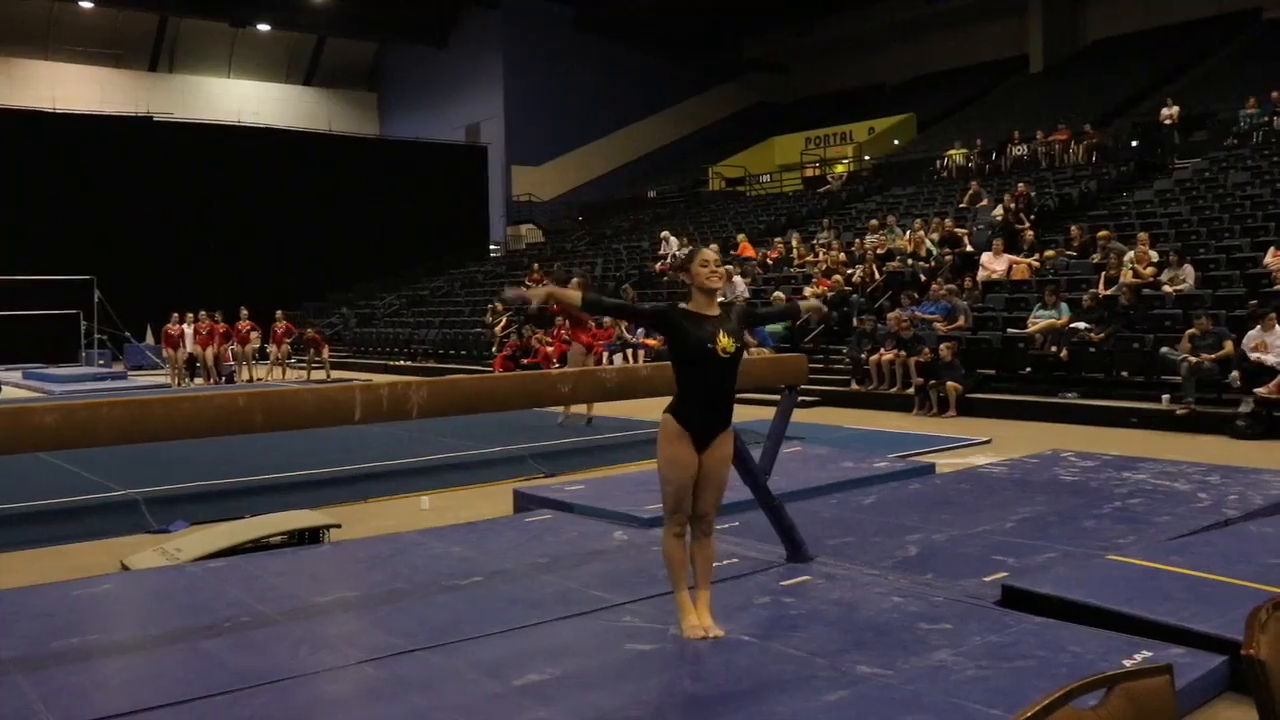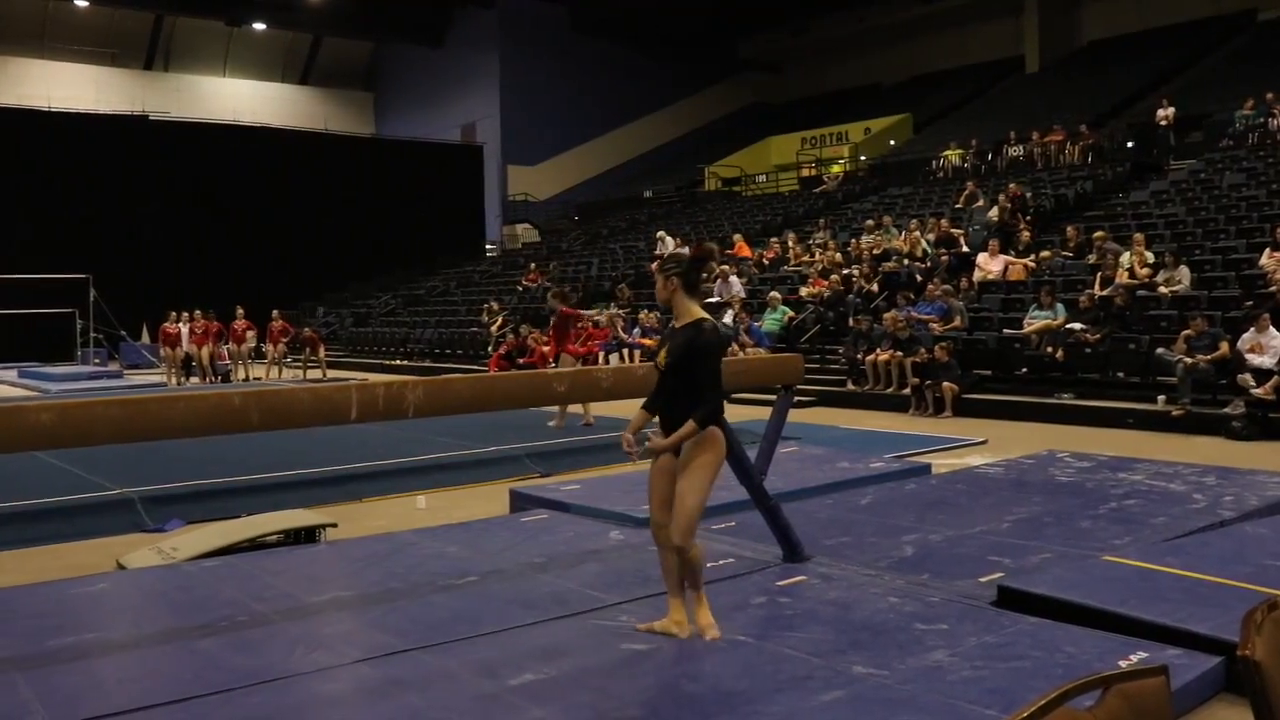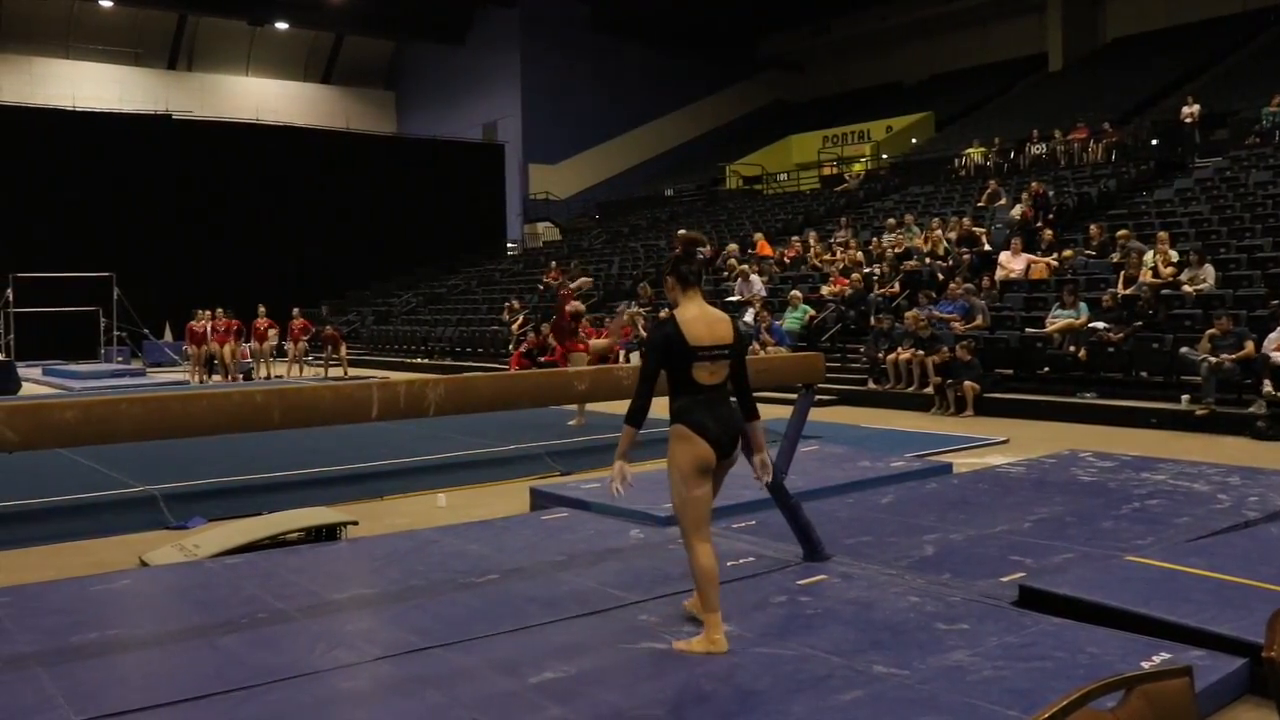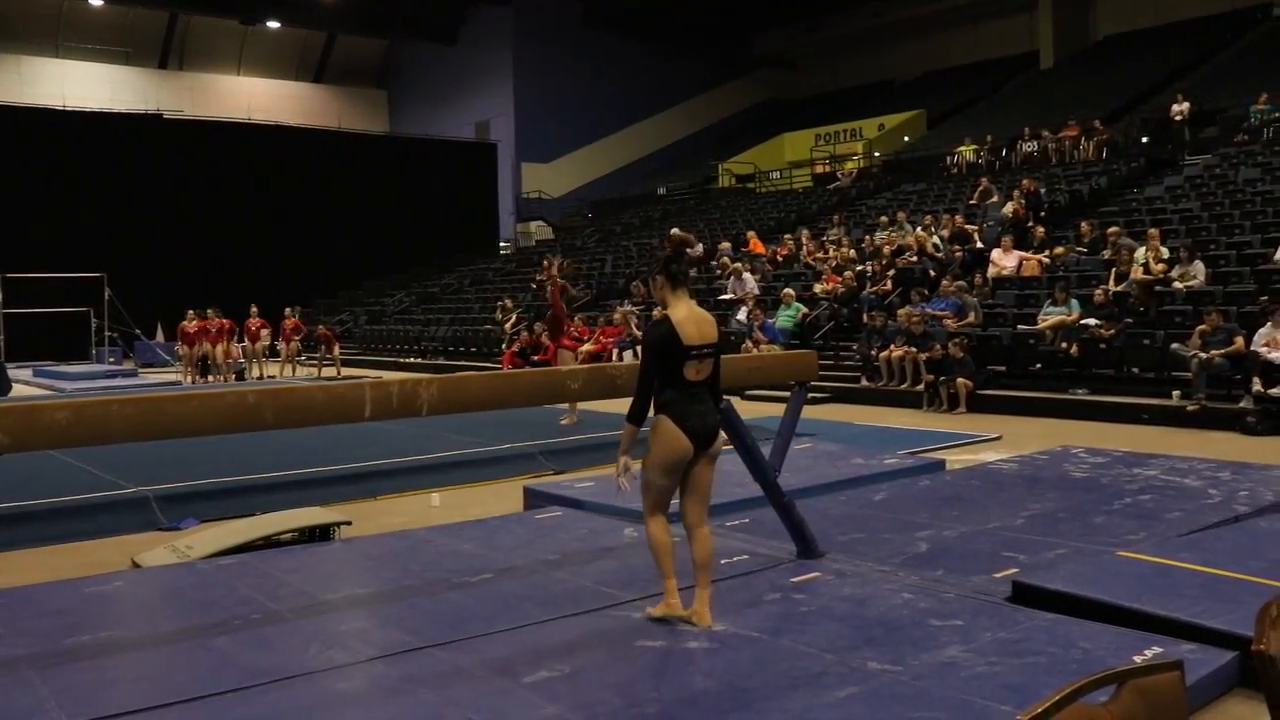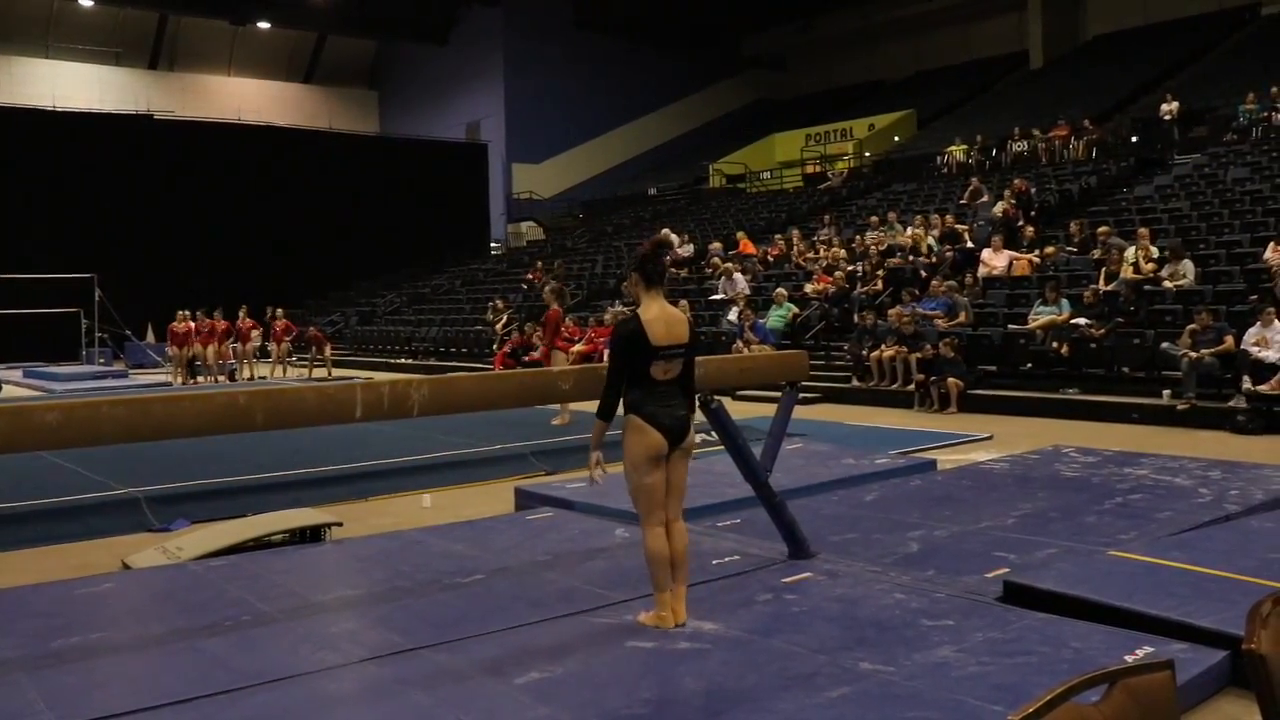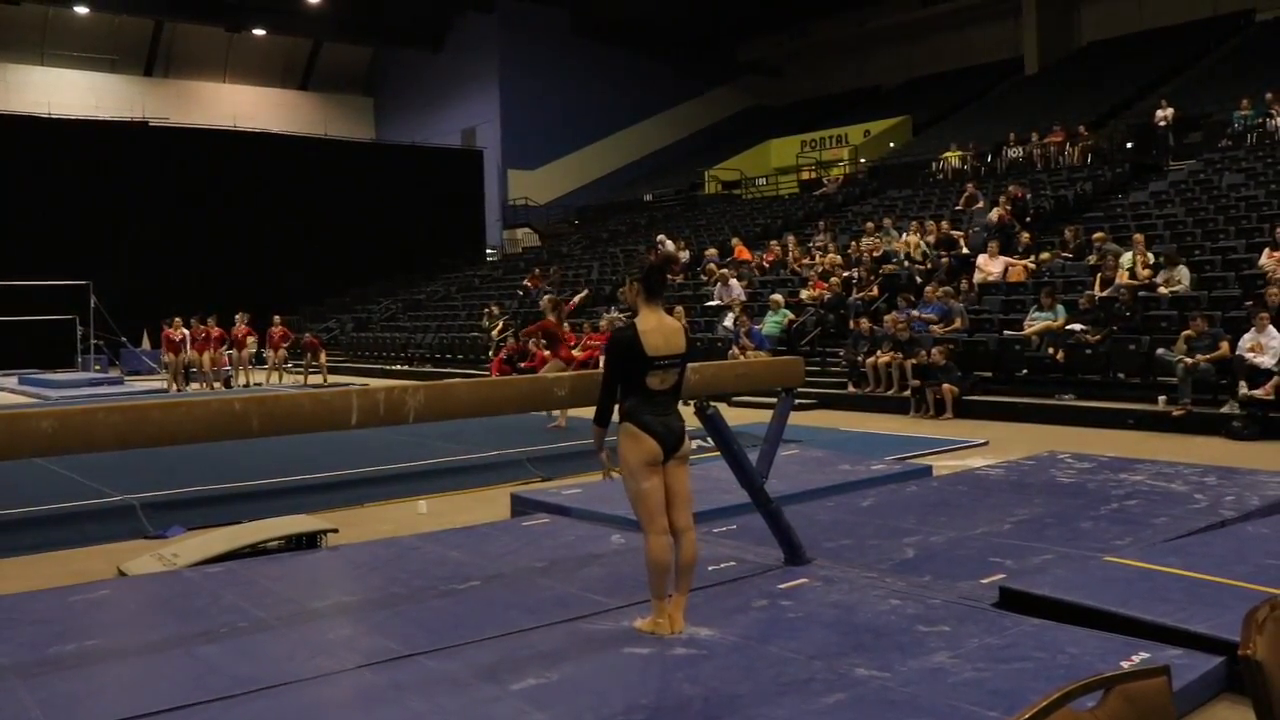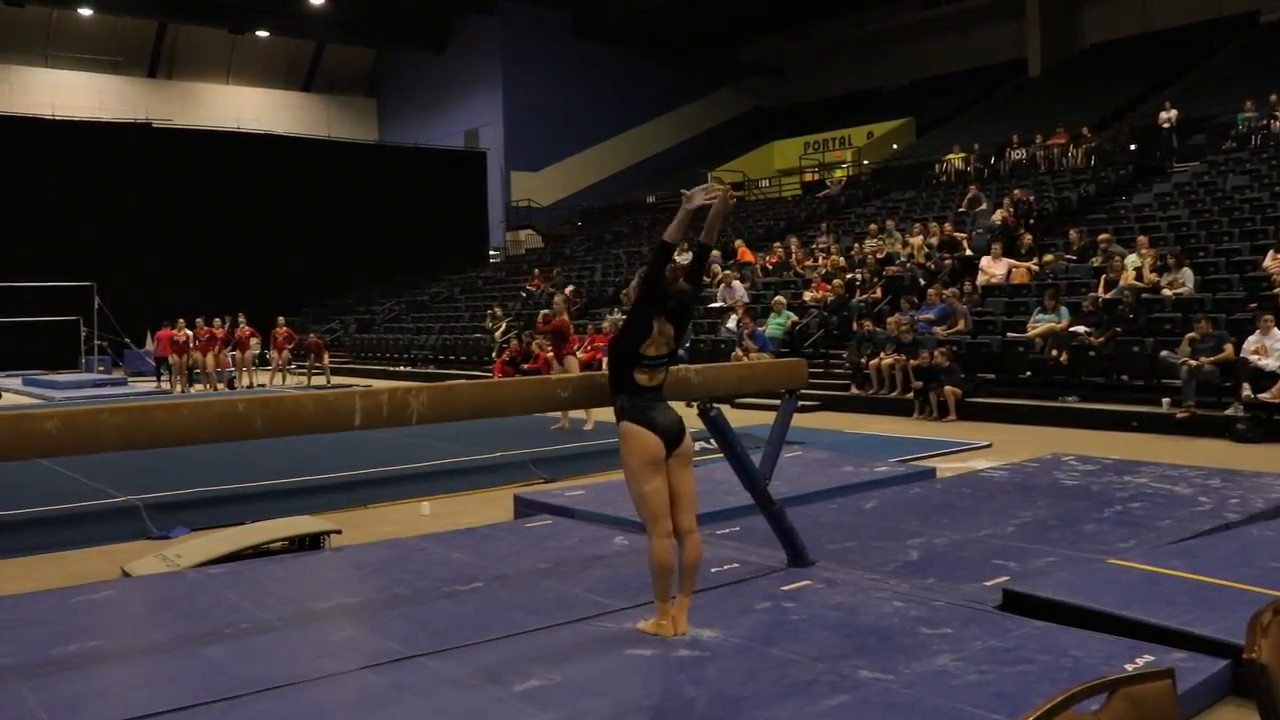
dt=0.7s
person 1, frame 1
left shoulder: (735, 317)
right shoulder: (675, 316)
left elbow: (778, 312)
right elbow: (617, 308)
left wrist: (809, 305)
right wrist: (556, 294)
left hip: (720, 432)
right hip: (683, 428)
left knee: (705, 523)
right knee: (677, 522)
left ankle: (704, 608)
right ankle: (686, 609)
person 1, frame 2
left shoulder: (705, 333)
right shoulder: (674, 331)
left elbow: (712, 406)
left wrist: (670, 443)
right wrist: (633, 427)
left hip: (701, 442)
right hip: (672, 443)
left knee: (681, 536)
right knee: (661, 530)
left ankle: (700, 605)
right ankle: (676, 616)
person 1, frame 3
left shoulder: (666, 330)
right shoulder: (729, 324)
left elbow: (643, 397)
right elbow: (744, 391)
left wrist: (621, 457)
right wrist: (759, 448)
left hip: (692, 434)
right hip: (728, 430)
left knee: (697, 535)
right knee: (697, 522)
left ankle: (713, 634)
right ankle: (704, 602)
person 1, frame 4
left shoulder: (660, 329)
right shoulder: (711, 322)
left elbow: (644, 394)
left wrist: (624, 451)
left hip: (674, 427)
right hip: (708, 424)
left knee: (654, 512)
right knee: (698, 521)
left ankle: (671, 599)
right ankle: (702, 608)
person 1, frame 5
left shoulder: (629, 328)
right shoulder: (685, 323)
left elbow: (613, 391)
left wrist: (595, 445)
left hip: (645, 427)
right hip: (680, 423)
left knee: (653, 522)
right knee: (674, 518)
left ankle: (663, 611)
right ankle: (679, 605)
person 1, frame 6
left shoulder: (624, 336)
right shoulder: (681, 332)
left elbow: (609, 396)
left wrist: (599, 446)
left hip: (640, 434)
right hip: (675, 429)
left knee: (656, 530)
right knee: (683, 525)
left ankle: (660, 617)
right ankle: (677, 611)
person 1, frame 7
left shoulder: (637, 327)
right shoulder: (673, 326)
left elbow: (654, 273)
right elbow: (695, 273)
left wrist: (682, 217)
right wrist: (716, 215)
left hip: (641, 431)
right hip: (674, 426)
left knee: (658, 528)
right knee: (686, 526)
left ankle: (664, 616)
right ankle: (679, 611)
